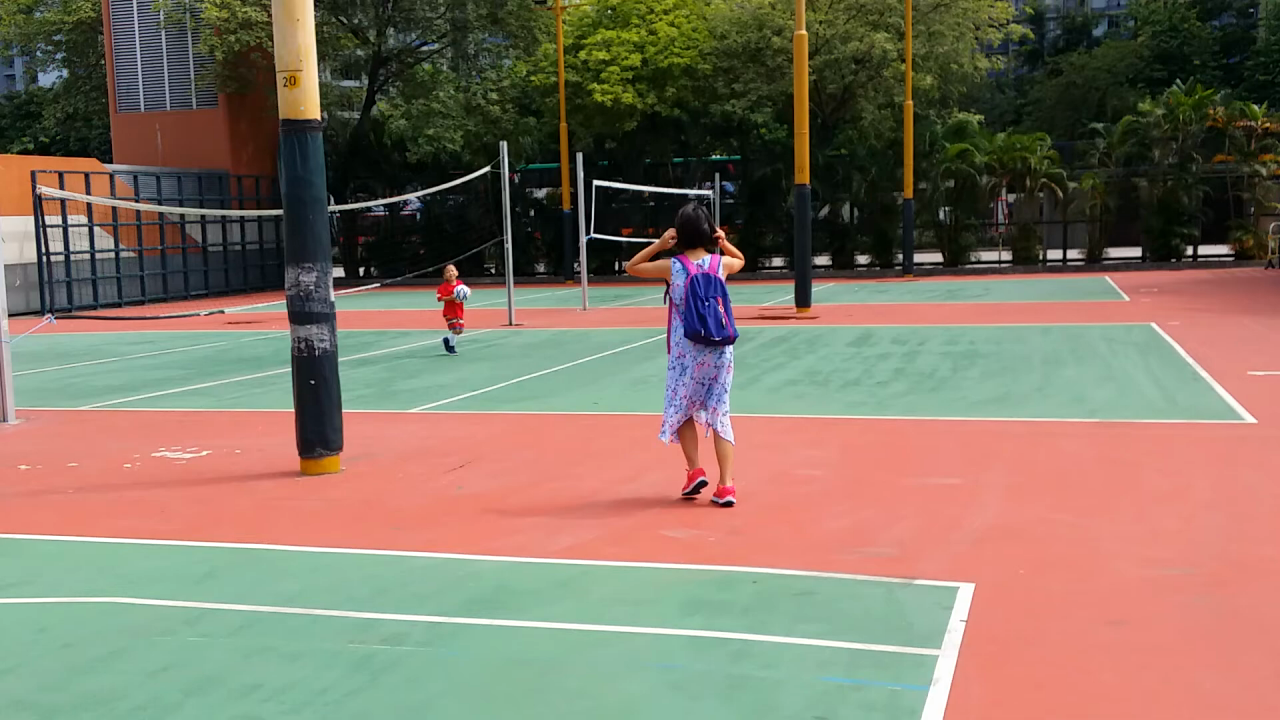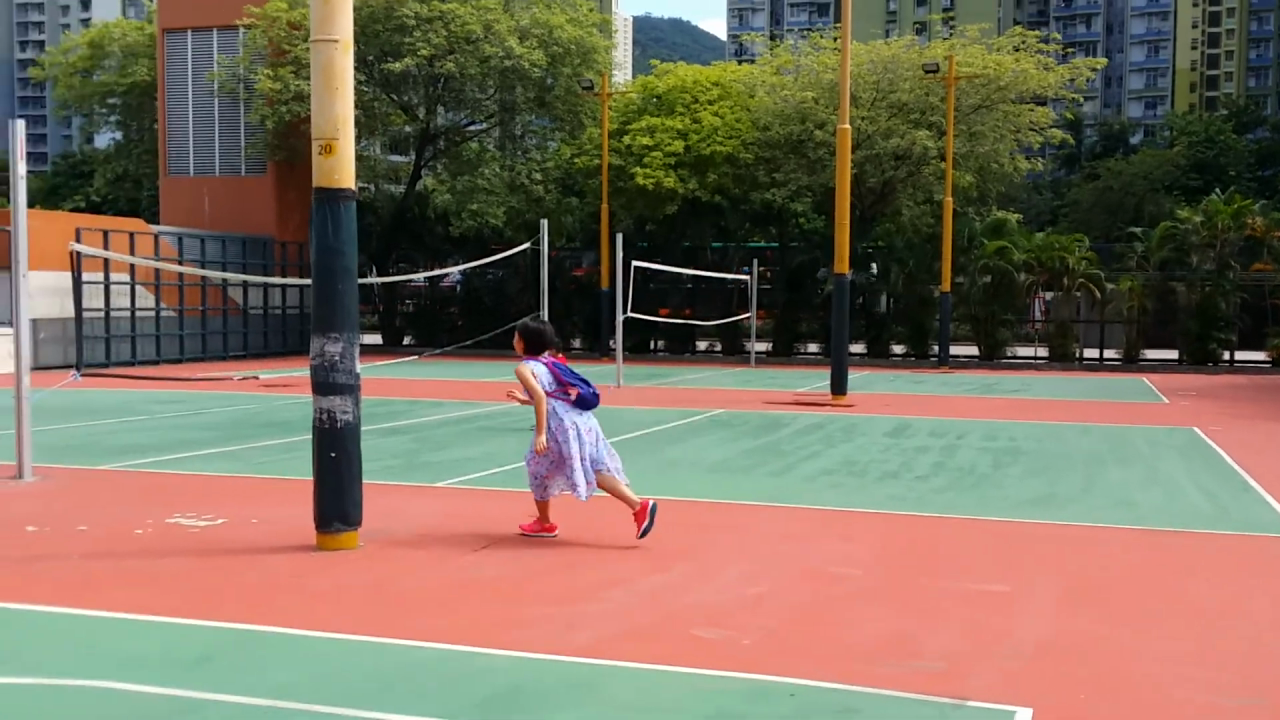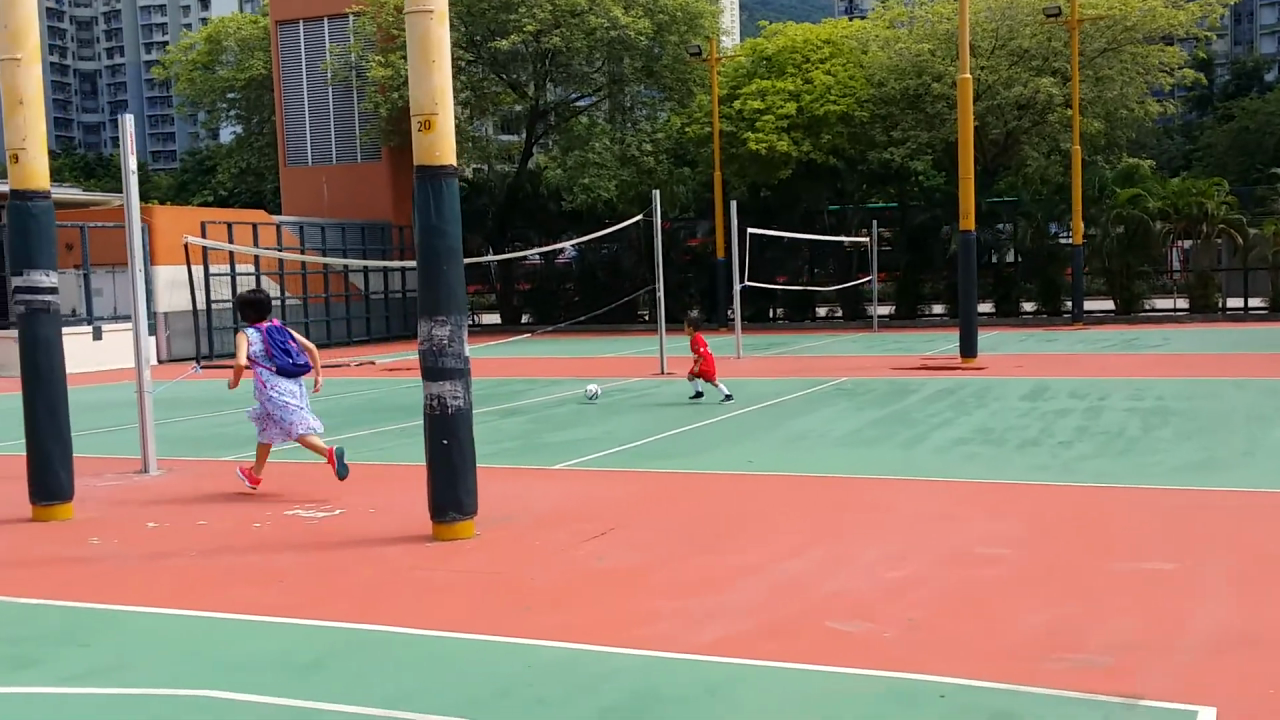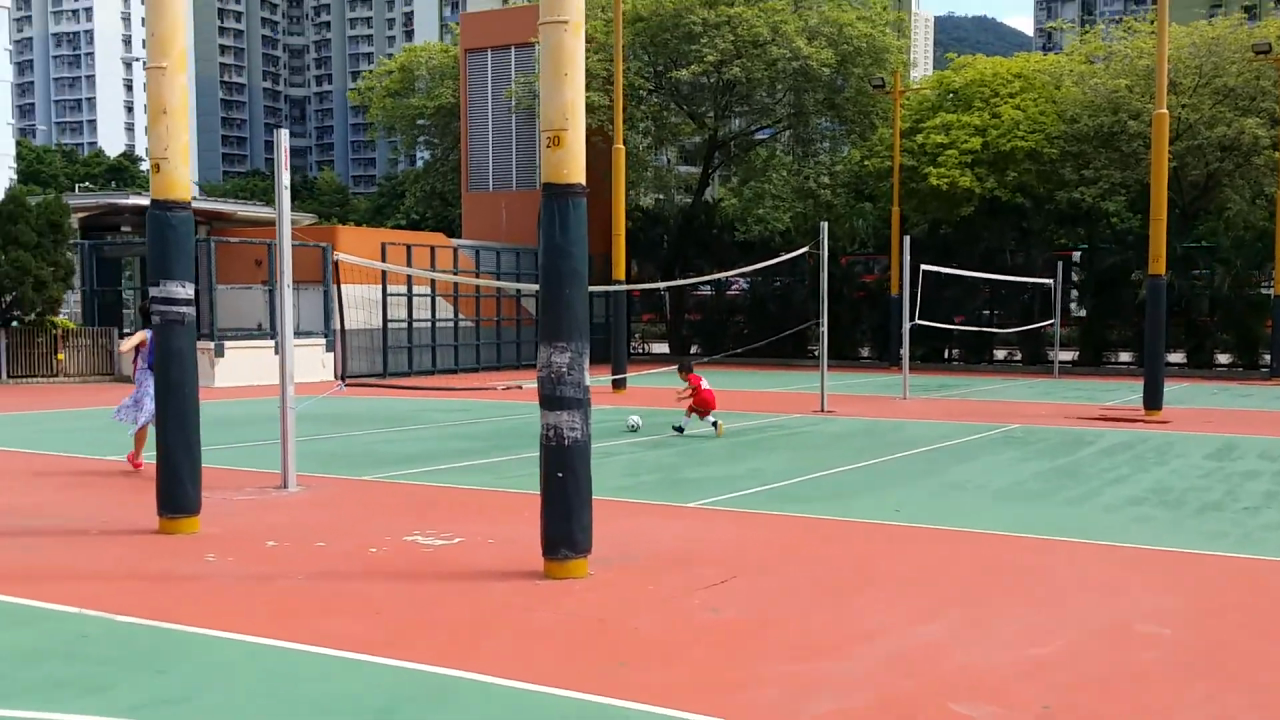
dt=1s
person 1, frame 1
left shoulder: (671, 266)
right shoulder: (721, 263)
left elbow: (631, 268)
right elbow: (741, 261)
left wrist: (660, 243)
right wrist: (725, 243)
left hip: (685, 350)
right hip: (719, 348)
left knee: (682, 411)
right knee: (718, 413)
left ankle: (695, 471)
right ankle: (727, 486)
person 1, frame 2
left shoulder: (523, 368)
right shoulder: (548, 363)
left elbow: (539, 394)
left wrist: (540, 432)
right wrist: (525, 399)
left hip: (560, 423)
right hip: (583, 418)
left knee: (537, 467)
right knee: (597, 471)
left ankle: (544, 523)
right ankle: (639, 505)
person 1, frame 3
left shoulder: (244, 334)
right shoulder: (280, 329)
left elbow: (240, 362)
right elbow: (311, 348)
left wrist: (234, 380)
right wrist: (318, 376)
left hip: (273, 387)
right hip: (293, 384)
left knee: (295, 432)
right knee: (266, 428)
left ankle: (331, 454)
right ankle: (255, 474)
person 1, frame 4
left shoulder: (144, 334)
left elbow: (123, 349)
left wrist: (126, 340)
left hip: (148, 383)
left knee: (143, 420)
left ankle: (136, 456)
